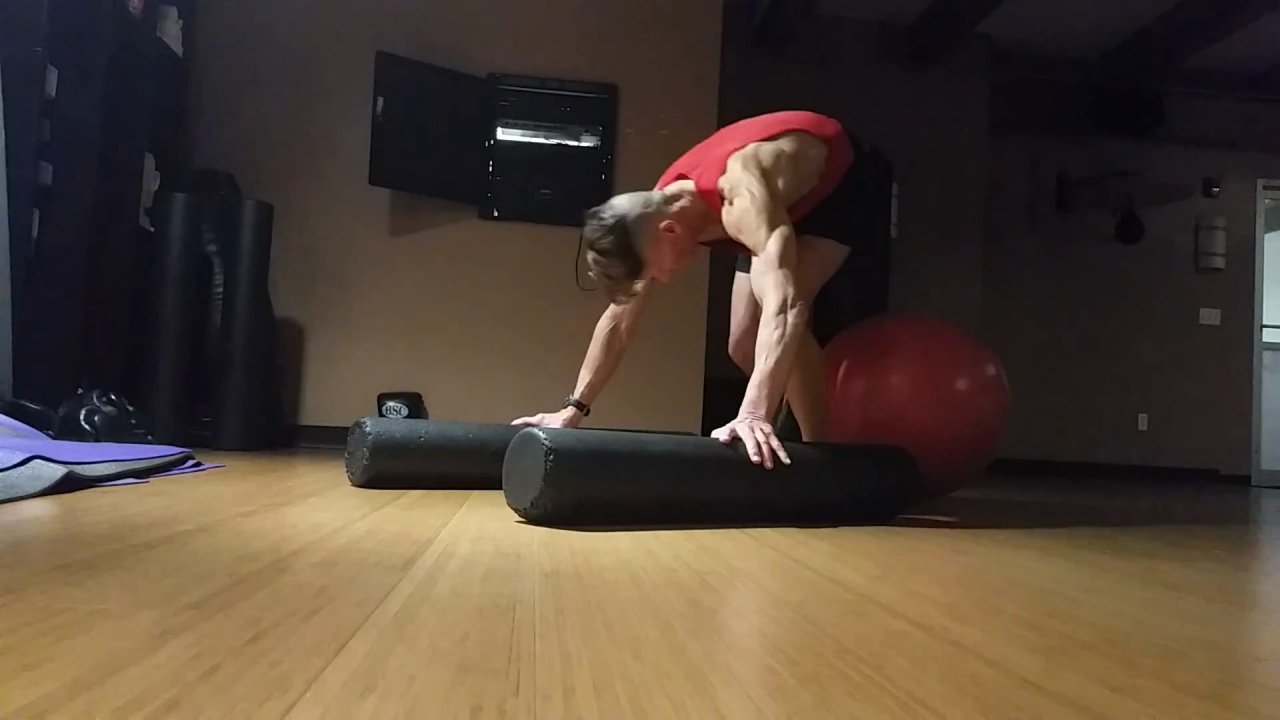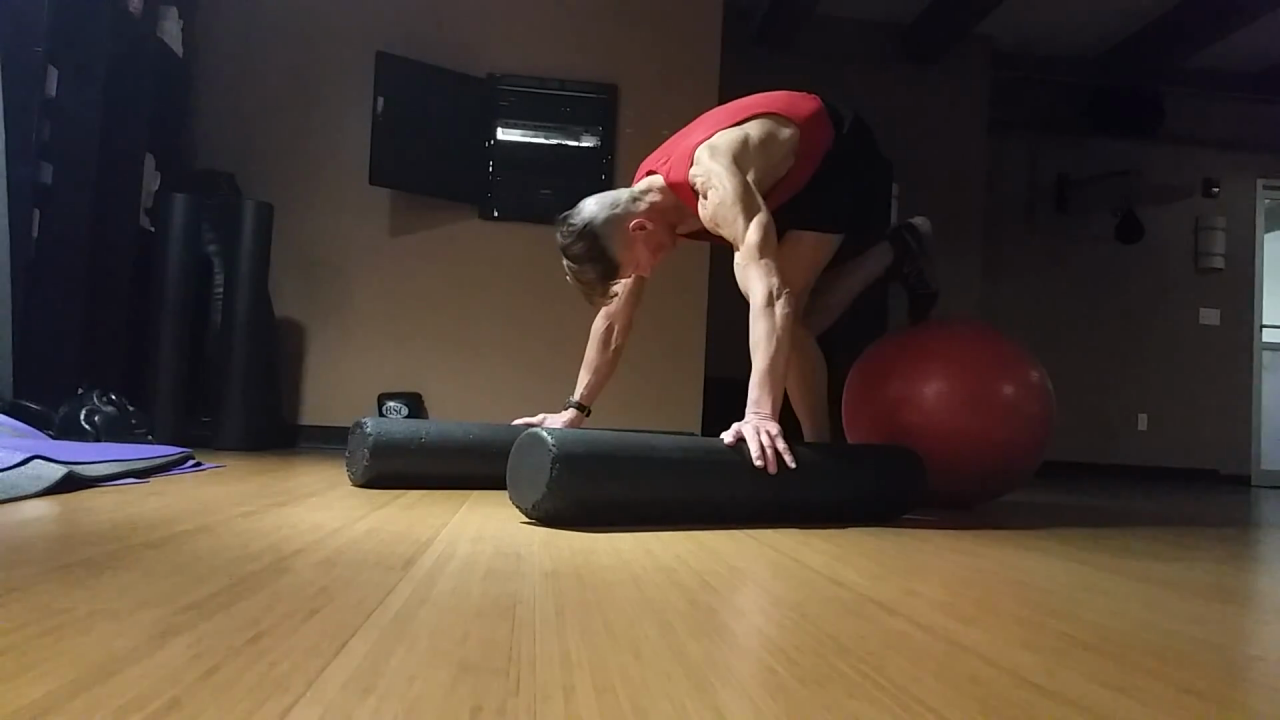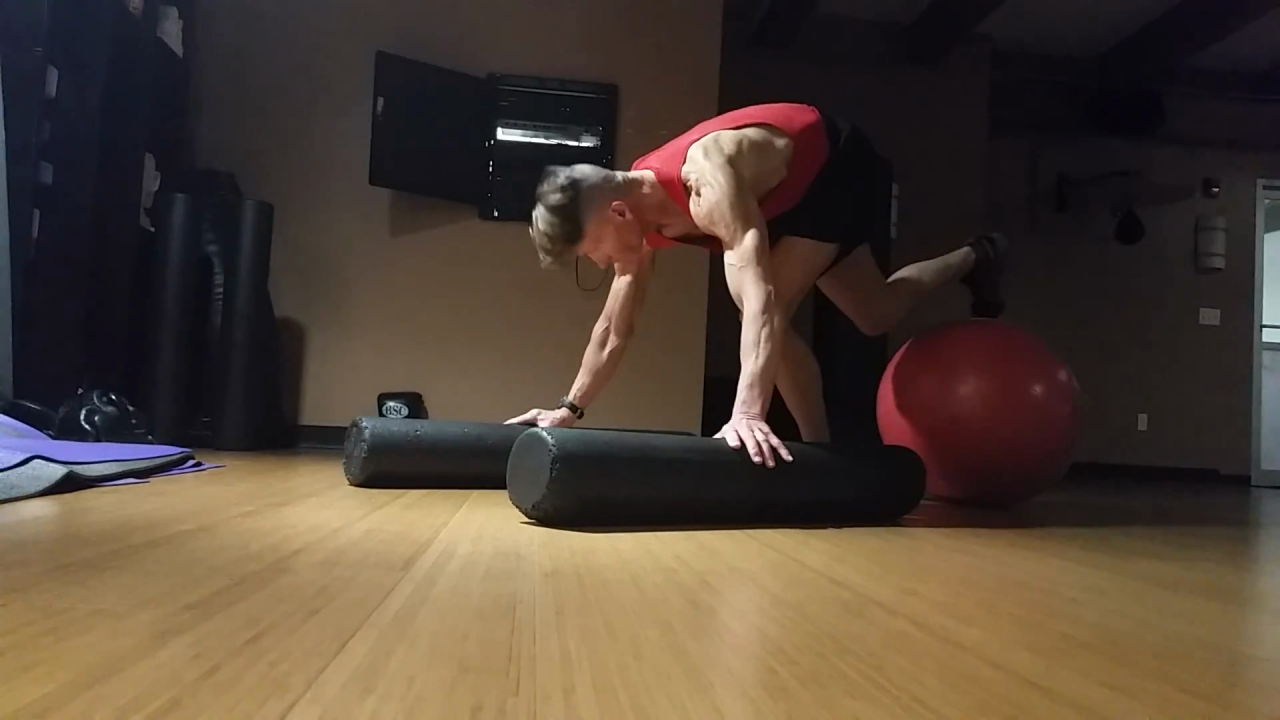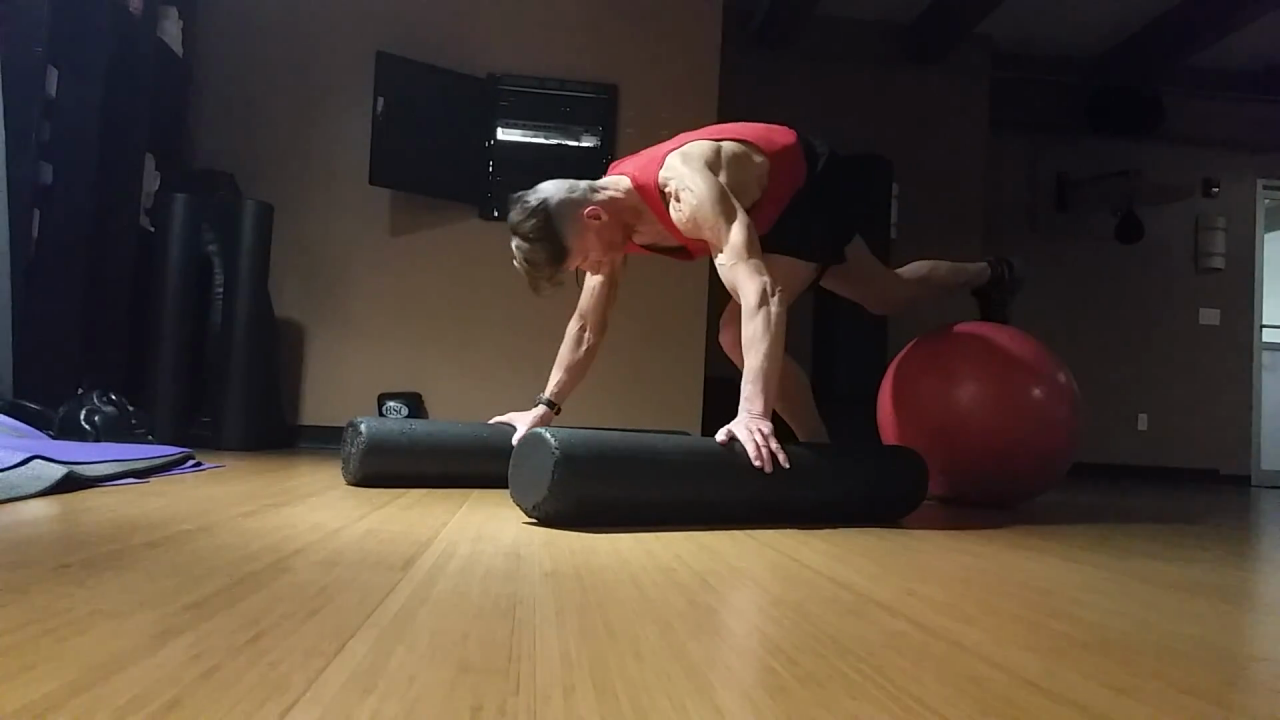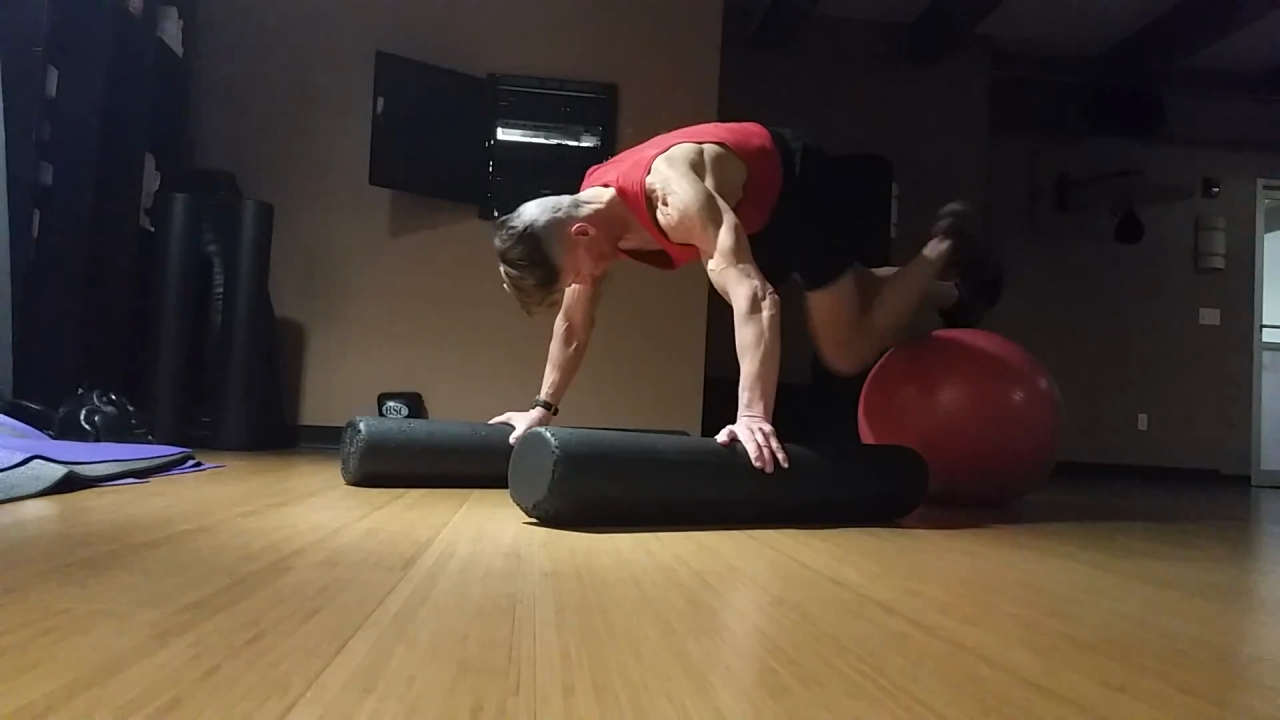
dt=0.7s
person 1, frame 1
left shoulder: (741, 198)
right shoulder: (656, 210)
left elbow: (783, 303)
right elbow: (619, 321)
left wrist: (755, 414)
right wrist: (574, 409)
left hip: (839, 177)
right hip: (788, 195)
left knee: (784, 304)
right knee: (744, 349)
person 1, frame 2
left shoulder: (714, 189)
right shoulder: (636, 204)
left elbow: (769, 295)
right elbow: (614, 321)
left wrist: (760, 414)
right wrist: (576, 409)
left hip: (838, 156)
right hip: (787, 176)
left knee: (782, 310)
right knee: (796, 324)
right ankle: (894, 252)
person 1, frame 3
left shoulder: (706, 185)
right shoulder: (636, 212)
left elbow: (759, 300)
right elbow: (614, 328)
left wrist: (747, 413)
right wrist: (569, 409)
left hip: (836, 165)
right hip: (789, 190)
left knee: (766, 313)
right knee: (877, 315)
right ankle: (973, 258)
person 1, frame 4
left shoulder: (685, 190)
right shoulder: (608, 210)
left elbow: (759, 293)
right elbow: (587, 326)
left wrist: (753, 413)
right wrist: (545, 407)
left hip: (815, 183)
right hip: (775, 205)
left knee: (738, 332)
right knee: (888, 295)
right ankle: (986, 276)
person 1, frame 5
left shoulder: (673, 196)
right shoulder: (587, 213)
left elbow: (754, 297)
right elbow: (574, 324)
left wrist: (754, 416)
right wrist: (544, 407)
left hip: (795, 178)
right hip: (755, 209)
left knee: (849, 351)
right knee: (848, 294)
left ankle: (948, 244)
right ankle: (949, 296)
